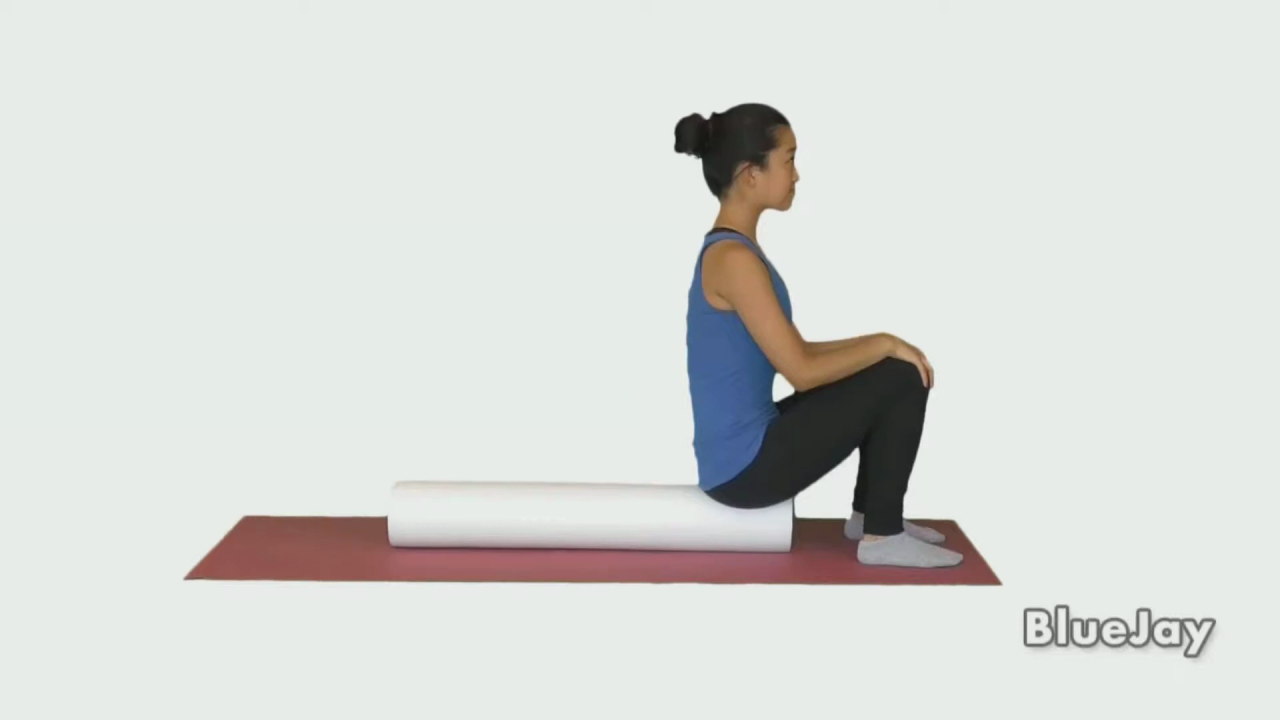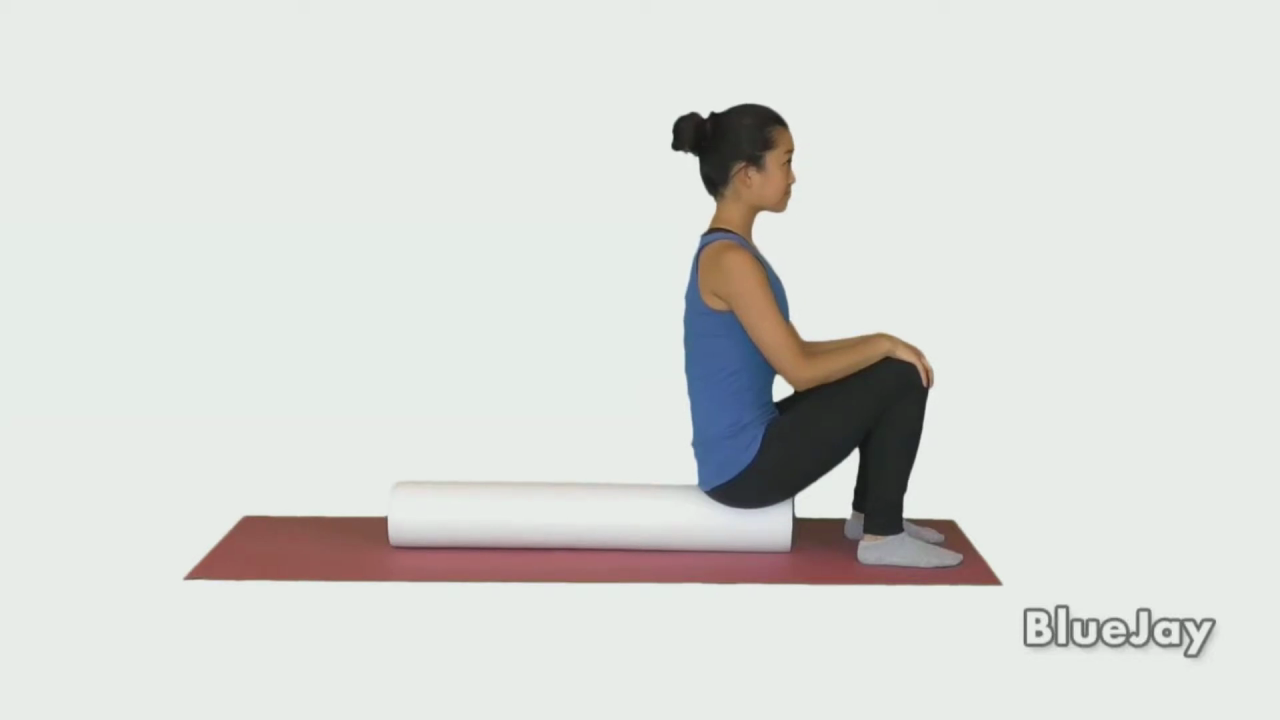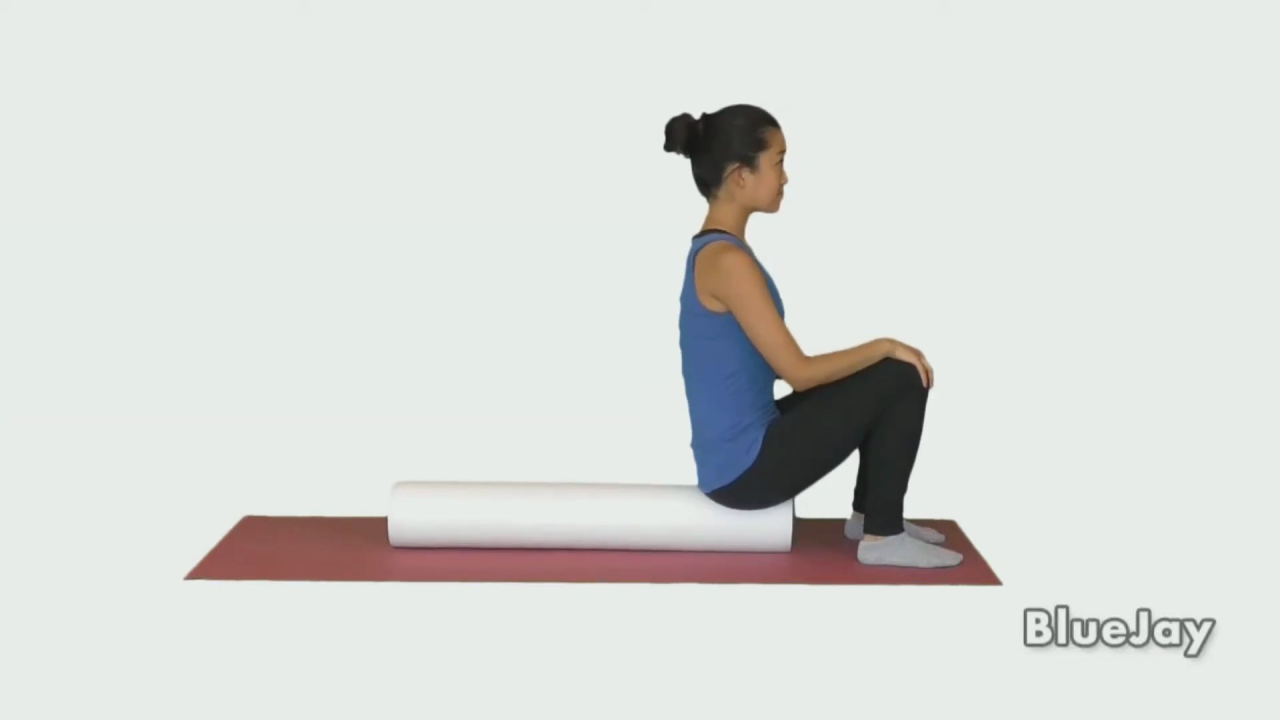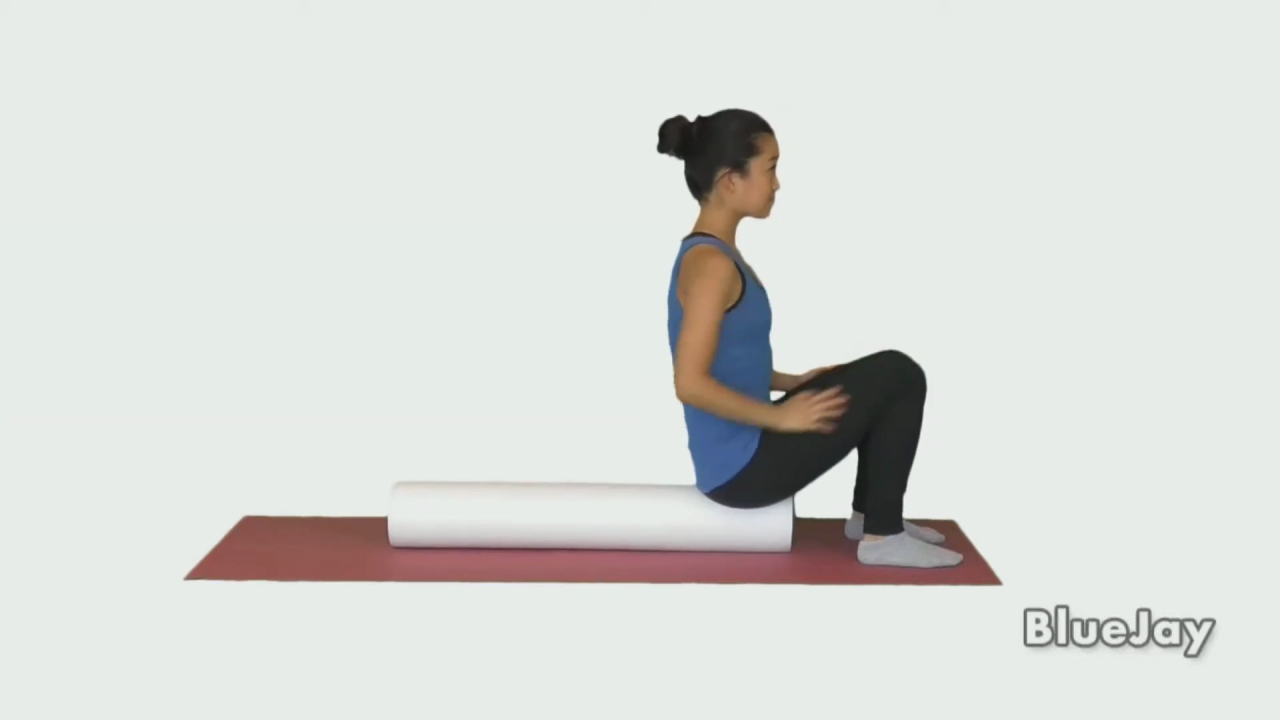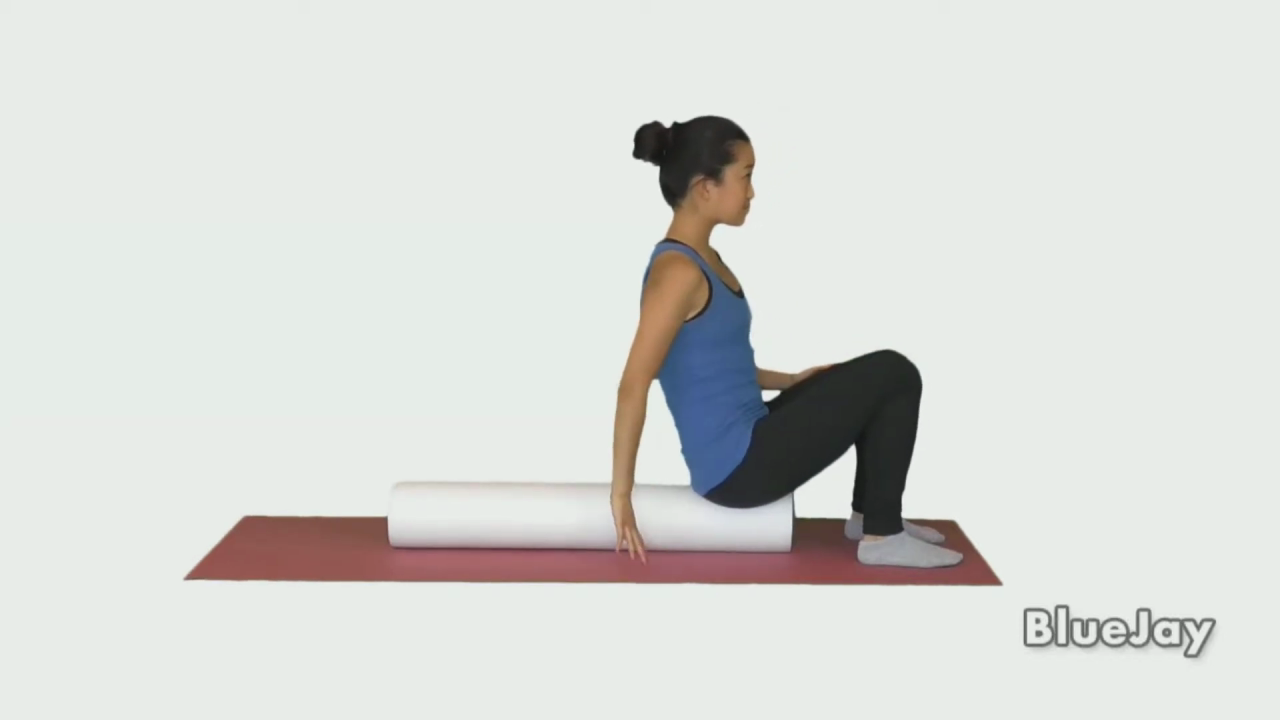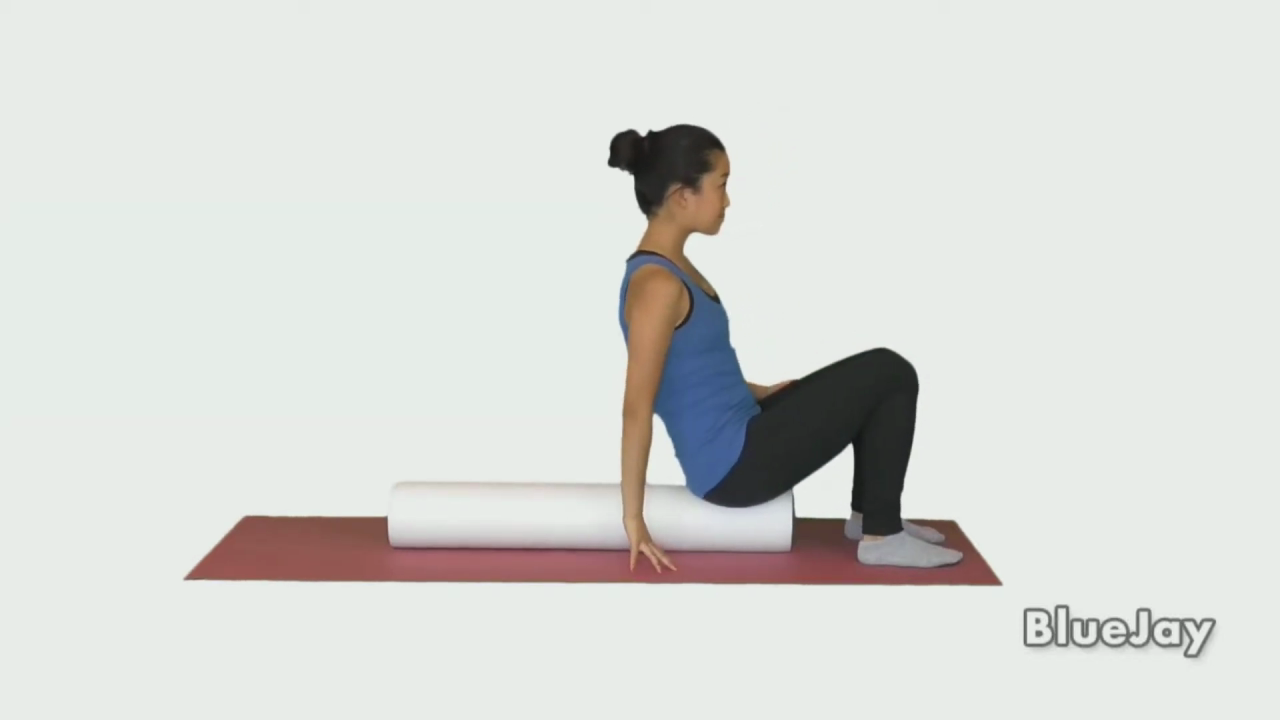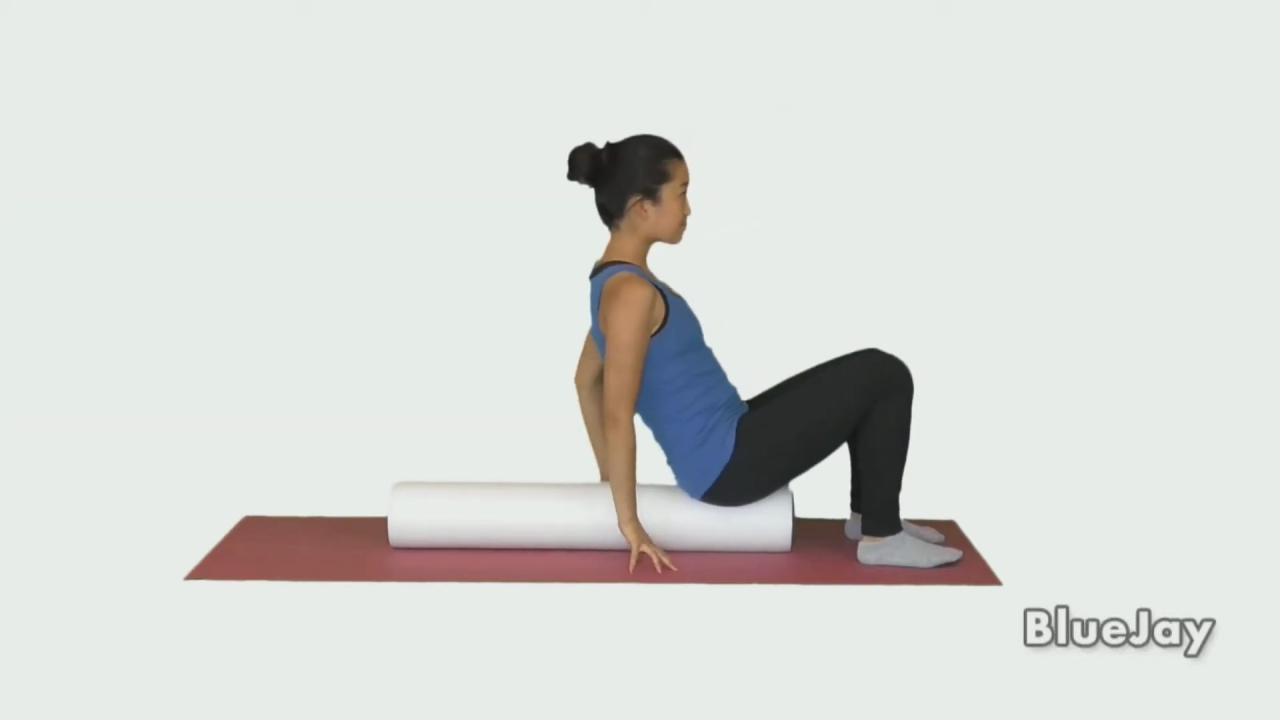
dt=0.7s
person 1, frame 1
left shoulder: (733, 248)
right shoulder: (733, 259)
left elbow: (795, 352)
right elbow: (801, 372)
left wrist: (878, 346)
right wrist: (884, 344)
left hip: (745, 448)
right hip: (746, 465)
left knee: (889, 371)
right knee: (903, 380)
left ankle: (870, 514)
right ankle: (882, 537)
person 1, frame 2
left shoulder: (729, 249)
right shoulder: (730, 259)
left elbow: (793, 350)
right elbow: (799, 371)
left wrist: (876, 344)
right wrist: (882, 344)
left hip: (745, 447)
right hip: (744, 465)
left knee: (888, 374)
right knee: (903, 379)
left ankle: (869, 514)
right ankle: (882, 537)
person 1, frame 3
left shoulder: (717, 249)
right shoulder: (727, 260)
right elbow: (798, 372)
left wrist: (875, 353)
right wrist: (883, 347)
left hip: (742, 449)
right hip: (746, 467)
left knee: (885, 375)
right knee: (903, 378)
left ankle: (870, 513)
right ankle: (882, 537)
person 1, frame 4
left shoulder: (716, 253)
right shoulder: (711, 264)
right elbow: (690, 383)
left wrist: (795, 383)
right wrist: (781, 418)
left hip: (748, 446)
right hip: (742, 466)
left knee: (888, 374)
right knee: (899, 376)
left ankle: (869, 513)
right ankle: (882, 536)
person 1, frame 5
left shoulder: (702, 258)
right shoulder: (678, 271)
right elbow: (632, 387)
left wrist: (789, 380)
right wrist: (621, 497)
left hip: (745, 443)
right hip: (738, 466)
left knee: (881, 376)
right knee: (894, 375)
left ankle: (869, 514)
right ankle: (882, 537)
person 1, frame 6
left shoulder: (669, 265)
right shoulder: (658, 284)
right elbow: (636, 407)
left wrist: (758, 392)
right wrist: (633, 518)
left hip: (738, 442)
right hip: (734, 465)
left knee: (878, 372)
right knee: (892, 376)
left ankle: (867, 515)
right ankle: (882, 536)
person 1, frame 7
left shoulder: (619, 276)
right shoulder: (631, 291)
left elbow: (587, 379)
right elbow: (617, 416)
left wrist: (610, 474)
right wrist: (629, 522)
left hip: (727, 441)
right hip: (728, 464)
left knee: (871, 374)
right knee: (885, 375)
left ankle: (868, 515)
right ankle: (880, 537)
